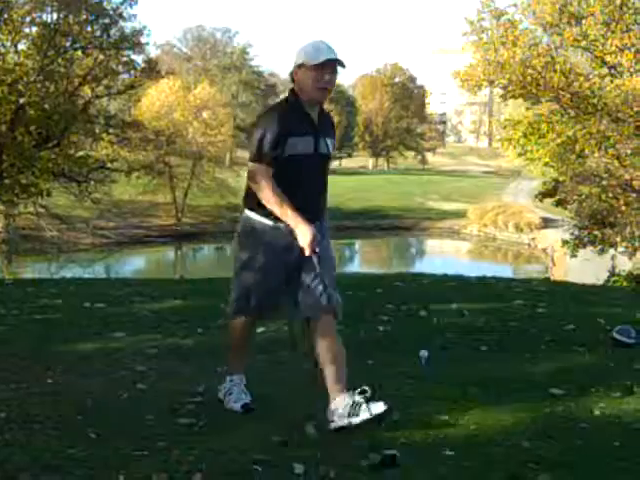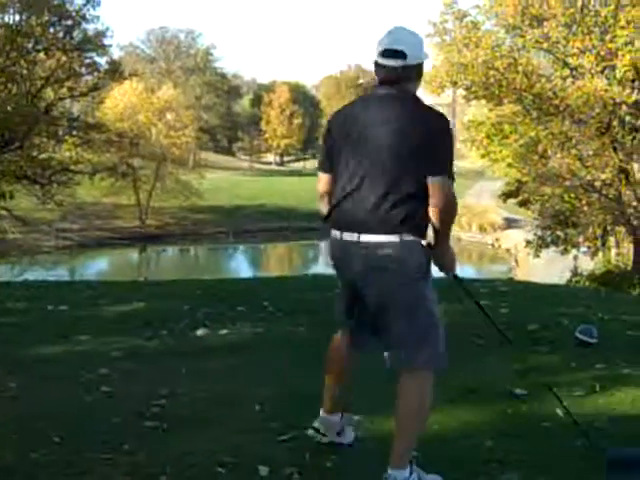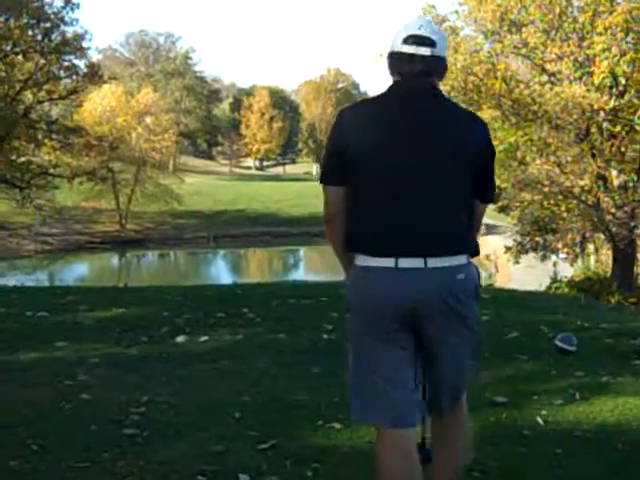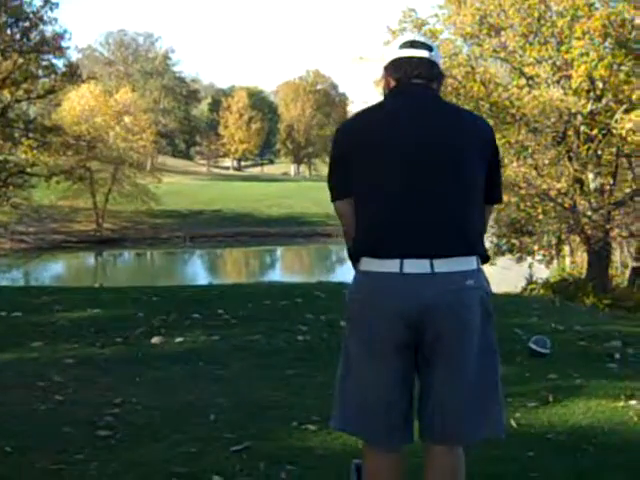
dt=0.7s
person 1, frame 1
left shoulder: (327, 124)
right shoulder: (275, 119)
right elbow: (261, 181)
left wrist: (316, 225)
right wrist: (298, 225)
left hip: (311, 231)
right hip: (267, 230)
left knee: (326, 313)
right knee: (247, 311)
left ankle: (341, 403)
right ankle: (234, 378)
person 1, frame 2
left shoulder: (343, 117)
right shoulder: (431, 123)
left elbow: (324, 188)
right elbow: (442, 198)
right wrist: (442, 244)
left hip: (346, 245)
right hip: (397, 251)
left knee: (351, 330)
right knee: (418, 361)
left ankle: (330, 418)
person 1, frame 3
left shoulder: (352, 120)
right shoulder: (471, 128)
left elbow: (334, 214)
right elbow: (475, 217)
left wrist: (354, 271)
left hip: (377, 280)
right hip: (450, 278)
left knee: (393, 420)
right knee: (450, 402)
person 1, frame 4
left shoulder: (353, 130)
right shoulder: (476, 129)
left elbow: (350, 224)
right elbow: (481, 218)
left hip: (381, 284)
right hip: (457, 284)
left knee: (381, 436)
right knee: (447, 435)
